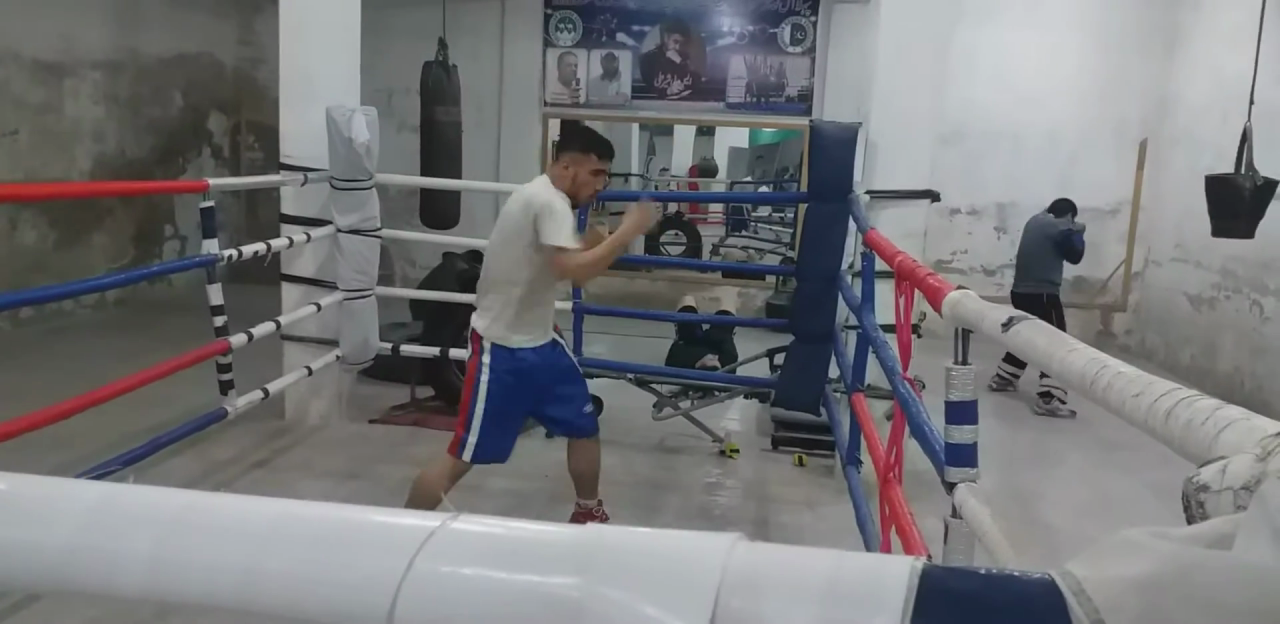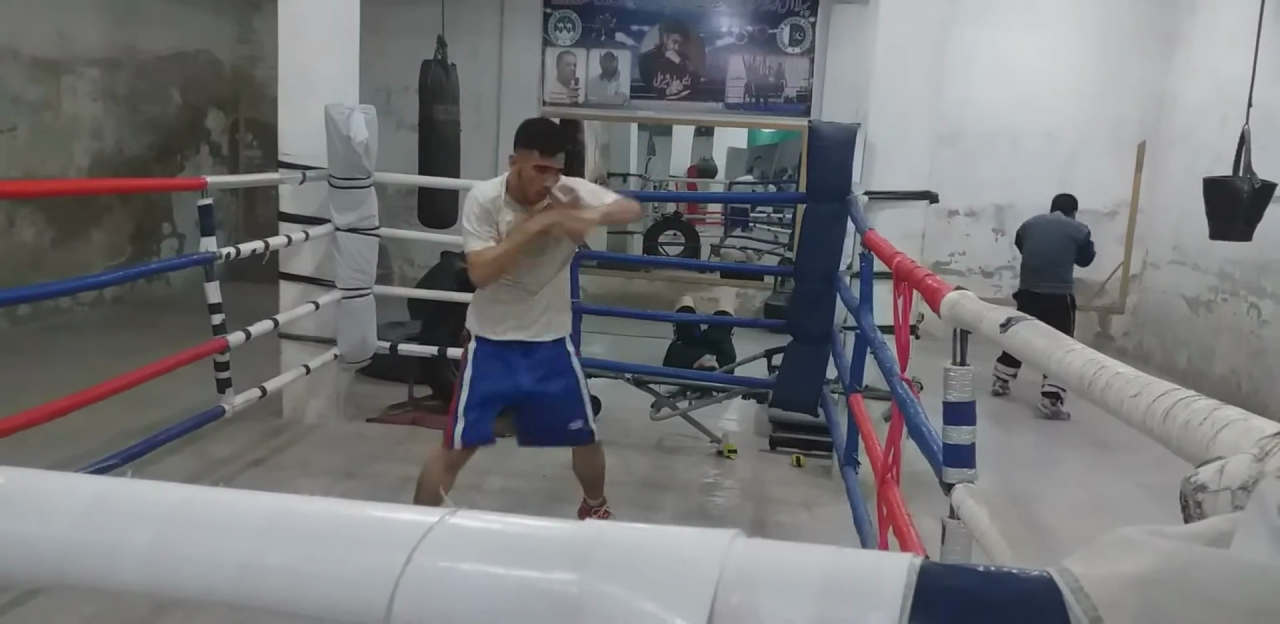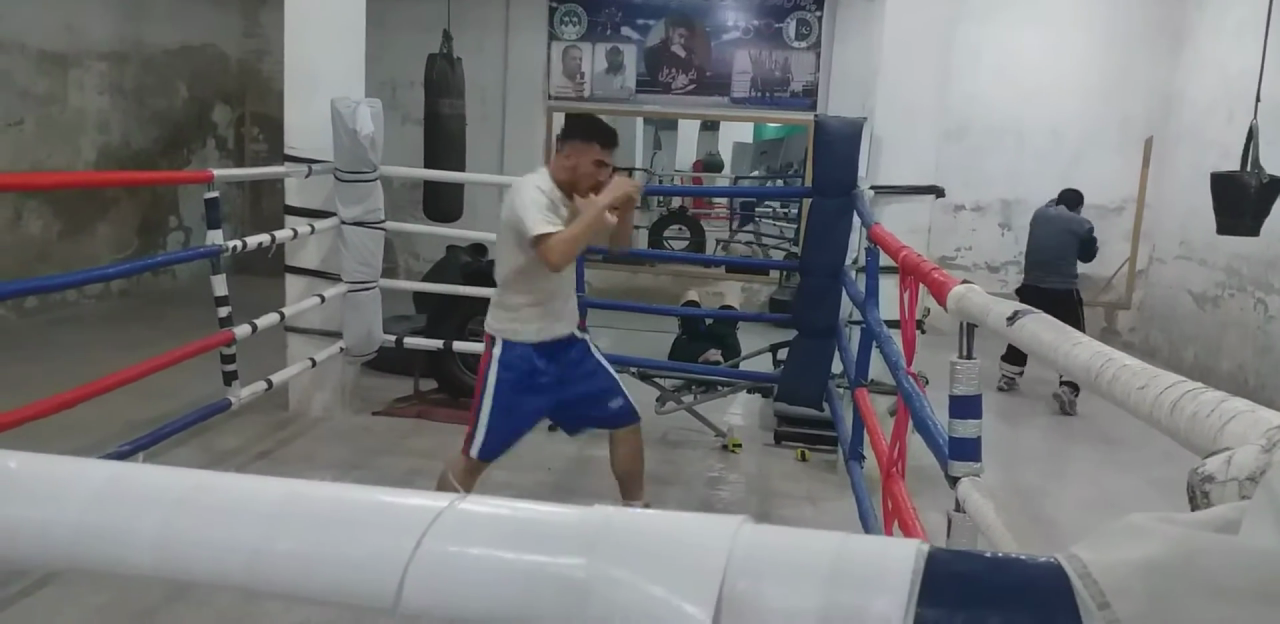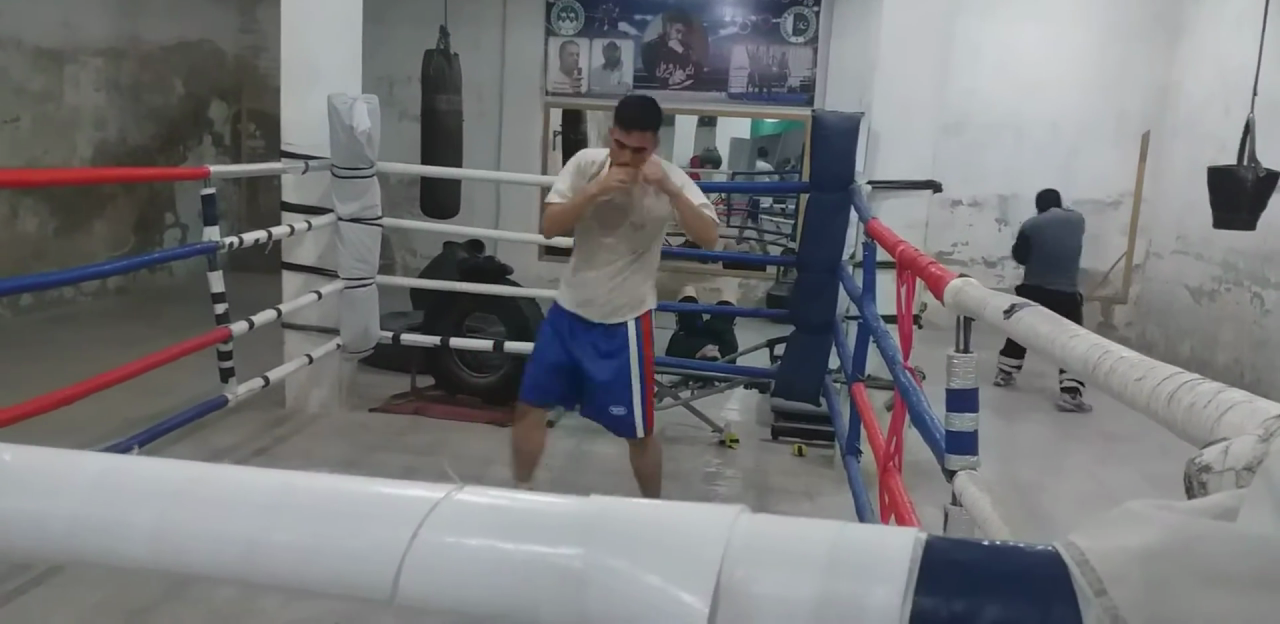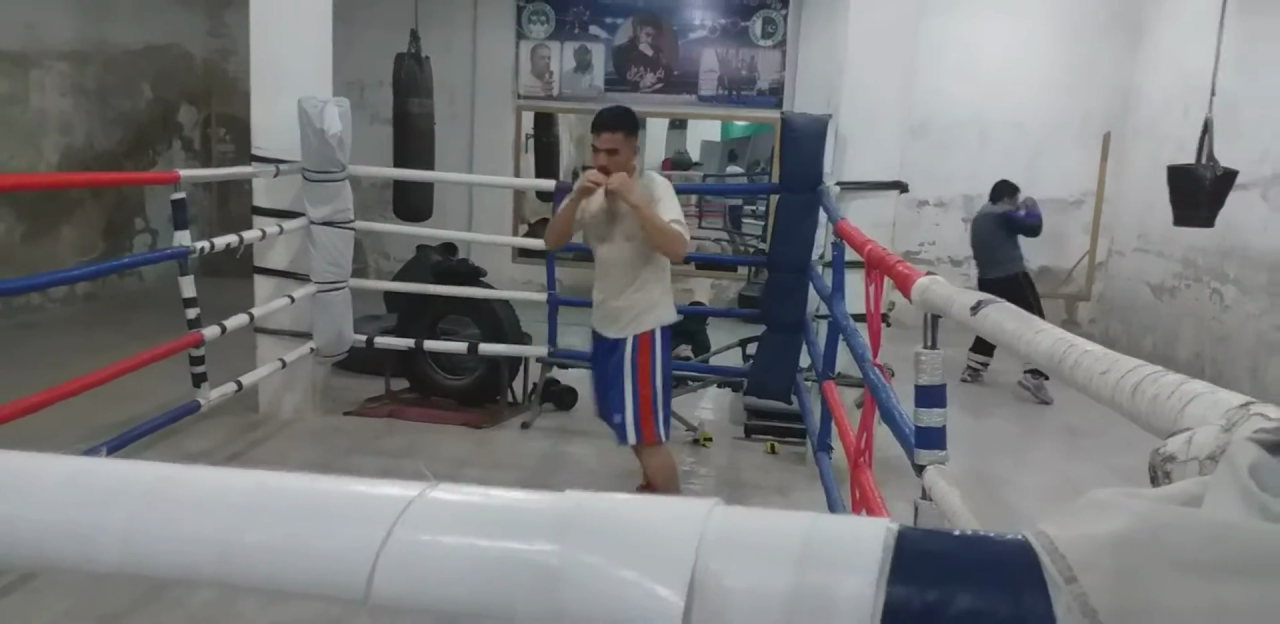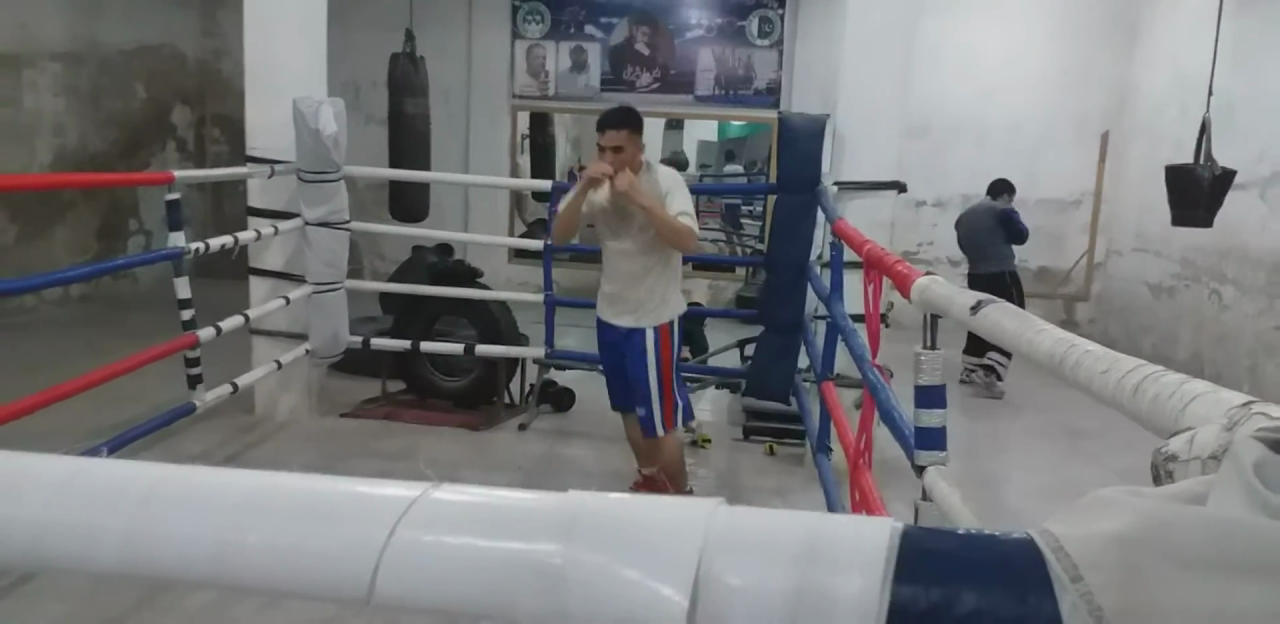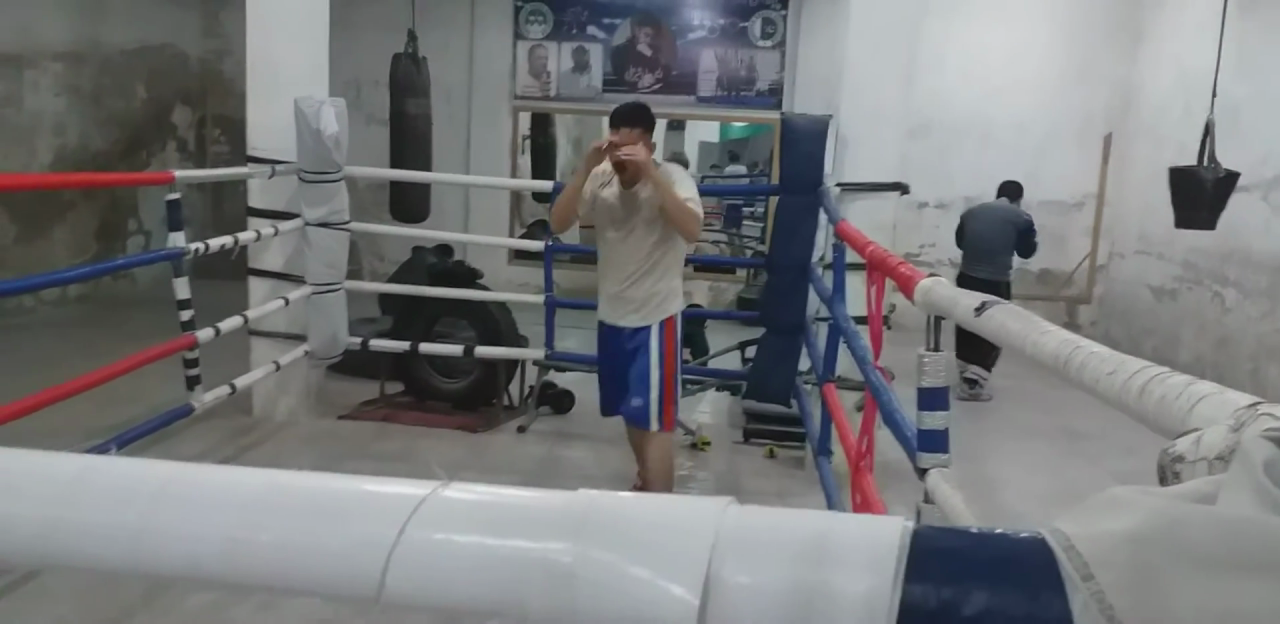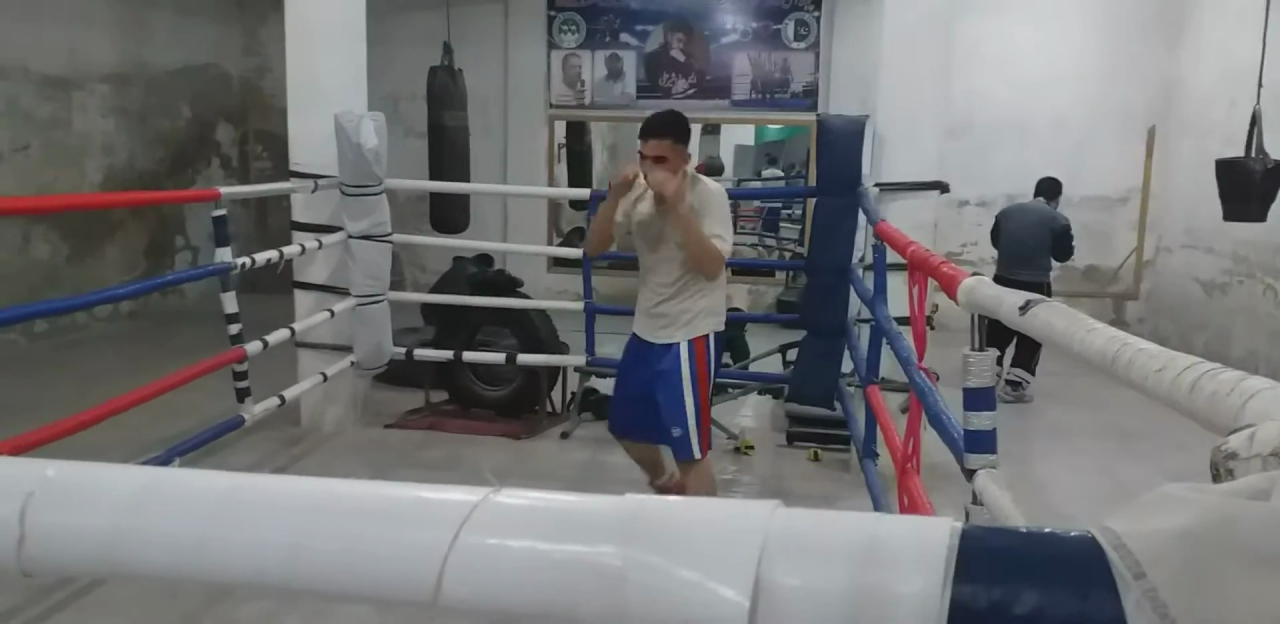
dt=0.3s
person 1, frame 1
left shoulder: (556, 201)
right shoulder: (546, 201)
right elbow: (574, 270)
left wrist: (613, 236)
right wrist: (630, 227)
left hip: (539, 340)
right hip: (501, 345)
left knee: (586, 430)
right knee: (463, 457)
left ankle: (588, 513)
person 1, frame 2
left shoulder: (569, 191)
right shoulder: (482, 200)
left elbow: (632, 211)
right elbow: (481, 273)
left wrist: (594, 216)
right wrist: (532, 227)
left hip: (550, 340)
right hip: (492, 340)
left knee: (583, 437)
right knee: (457, 447)
left ankle: (595, 507)
person 1, frame 3
left shoulder: (585, 194)
right shoulder: (531, 194)
left elbow: (618, 243)
right elbow: (556, 257)
left wrist: (625, 207)
right wrist: (602, 203)
left hip: (565, 338)
right hip: (516, 343)
left knee: (626, 423)
right knee: (477, 454)
left ankle: (634, 513)
person 1, frame 4
left shoulder: (669, 178)
right shoulder: (585, 164)
left elbow: (709, 237)
right elbow: (550, 227)
left wrist: (669, 190)
right wrist: (594, 192)
left hip: (626, 318)
right hip: (570, 309)
left knee: (636, 429)
right knee: (530, 406)
right ankle: (520, 494)
person 1, frame 5
left shoulder: (654, 187)
right shoulder: (589, 184)
left elbow: (677, 250)
right elbow: (553, 242)
left wrist: (634, 199)
right wrist: (576, 198)
left hip: (642, 328)
right hip: (606, 323)
left knee: (644, 434)
right knee: (621, 418)
right ankle: (655, 482)
person 1, frame 6
left shoulder: (665, 181)
right shoulder: (593, 182)
left elbow: (687, 243)
right elbow: (558, 236)
left wrist: (641, 199)
right wrist: (582, 190)
left hip: (654, 318)
right hip: (611, 315)
left knee: (659, 422)
right knee: (631, 410)
left ankle: (681, 493)
right ankle: (650, 479)
person 1, frame 7
left shoulder: (672, 176)
right shoulder: (598, 177)
left elbow: (691, 231)
right elbow: (557, 224)
left wrist: (651, 176)
right wrist: (587, 168)
left hip: (656, 316)
right hip: (612, 315)
left knee: (653, 422)
right knee: (631, 411)
right ankle: (647, 482)
person 1, frame 8
left shoulder: (709, 195)
right shoulder: (635, 191)
left elbow: (711, 268)
right elbow: (593, 246)
left wrist: (679, 205)
right wrist: (614, 198)
left hip: (691, 335)
right hip: (646, 332)
left knee: (691, 452)
right knee: (625, 428)
right ankle: (665, 485)
person 2, frame 1
left shoulder: (1035, 221)
right shoulder: (1062, 228)
right elbow: (1074, 255)
right wrist: (1077, 233)
left hip: (1020, 292)
right hip: (1043, 295)
left ankle: (1002, 378)
right ankle: (1048, 399)
person 2, frame 2
left shoulder: (1031, 223)
right shoulder: (1079, 229)
left elbow: (1019, 244)
right elbow: (1085, 260)
left hip: (1028, 292)
right hip: (1059, 296)
left ankle: (1001, 381)
right ankle: (1050, 400)
person 2, frame 3
left shoulder: (1040, 214)
right shoulder: (1081, 225)
right elbow: (1087, 255)
left hip: (1031, 287)
right hip: (1064, 291)
left ankle: (1007, 378)
right ankle: (1067, 389)
person 2, frame 4
left shoulder: (1031, 225)
right shoulder: (1074, 219)
left elbow: (1020, 256)
left hip: (1033, 290)
right hip: (1066, 293)
left ankle: (1004, 373)
right ankle: (1071, 393)
person 2, frame 5
left shoulder: (978, 220)
right shoulder: (1003, 214)
right elbow: (1032, 228)
right wrist: (1032, 210)
left hip: (987, 280)
right hip: (1013, 277)
left ankle: (973, 369)
right ankle: (1034, 376)
person 2, frame 6
left shoulder: (965, 216)
right shoulder: (1002, 211)
right elbow: (1020, 236)
right wrist: (1018, 222)
left hip: (976, 276)
right hip: (1001, 276)
left ankle: (970, 370)
right ankle: (988, 374)
person 2, frame 7
left shoulder: (972, 212)
right shoulder: (1021, 218)
left elbow: (960, 242)
right elbow: (1027, 251)
left hip: (967, 278)
right hip: (995, 283)
left knee: (967, 327)
left ankle: (966, 375)
right ankle: (971, 384)
person 2, frame 8
left shoulder: (1008, 212)
right shoulder: (1057, 220)
left elbow: (996, 241)
right elbow: (1063, 255)
left hip: (1003, 280)
right hip: (1034, 285)
left knee: (997, 332)
right knee: (1031, 338)
right ankle: (1014, 386)
